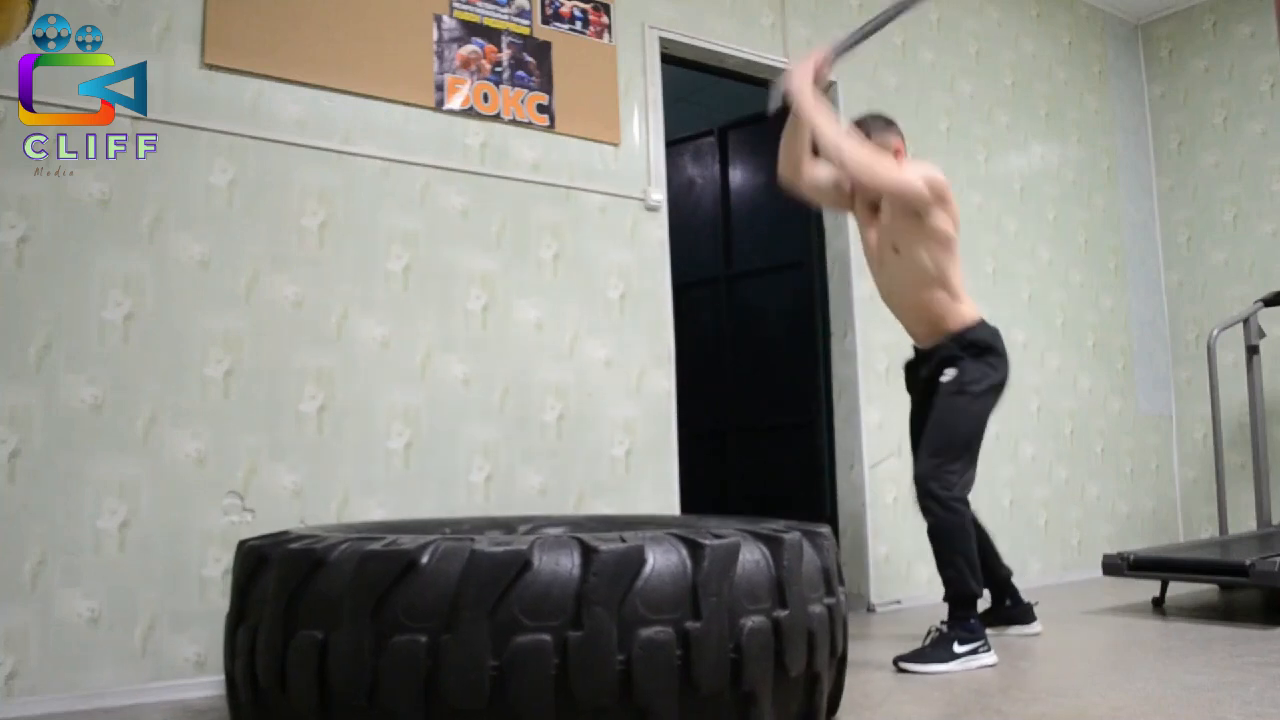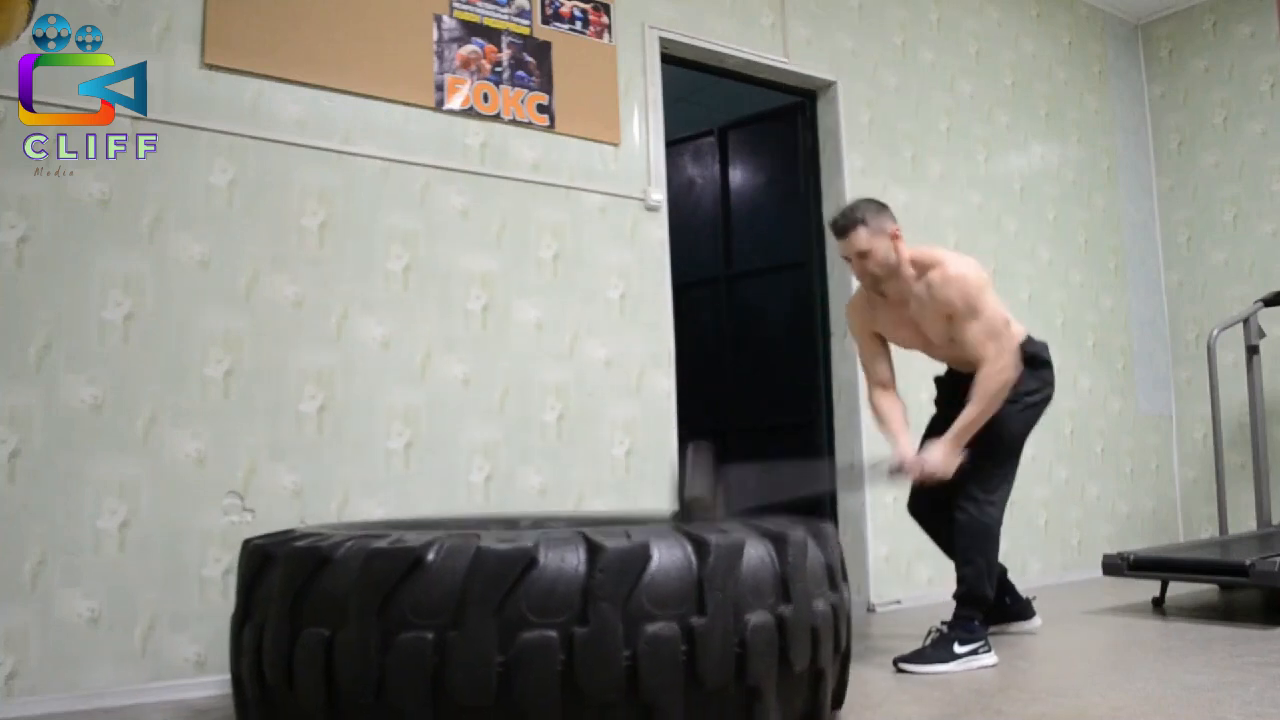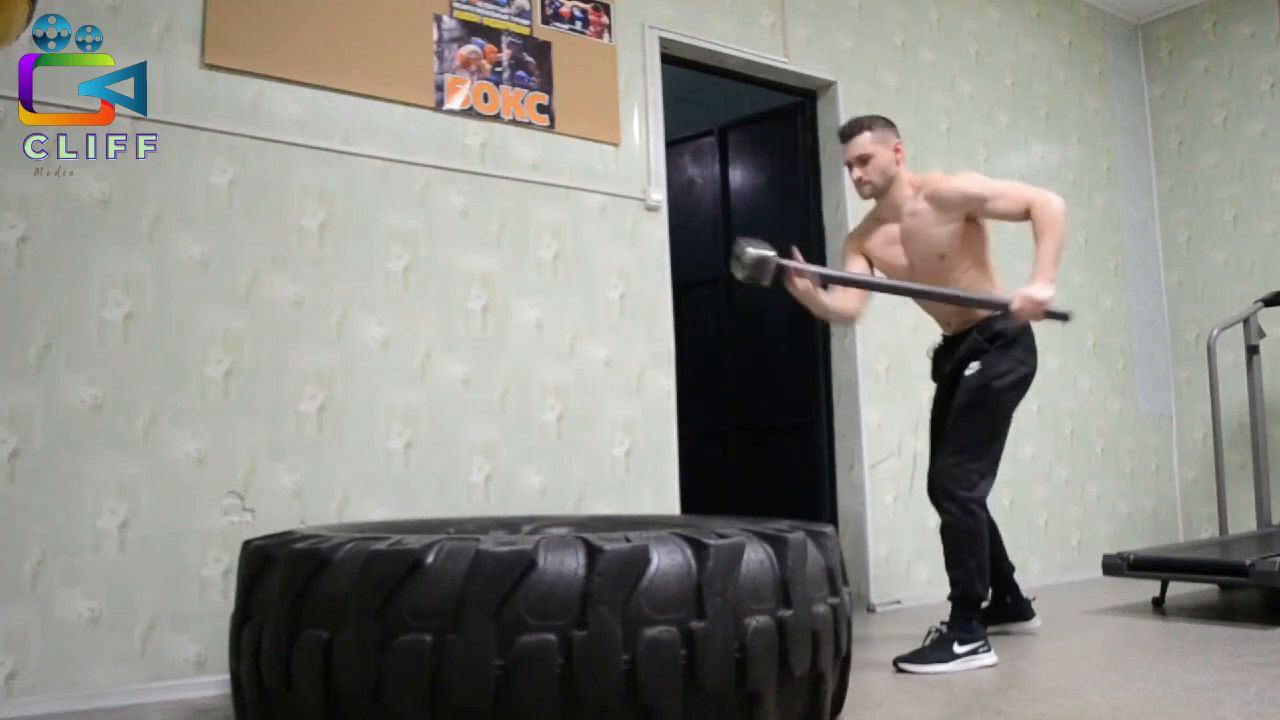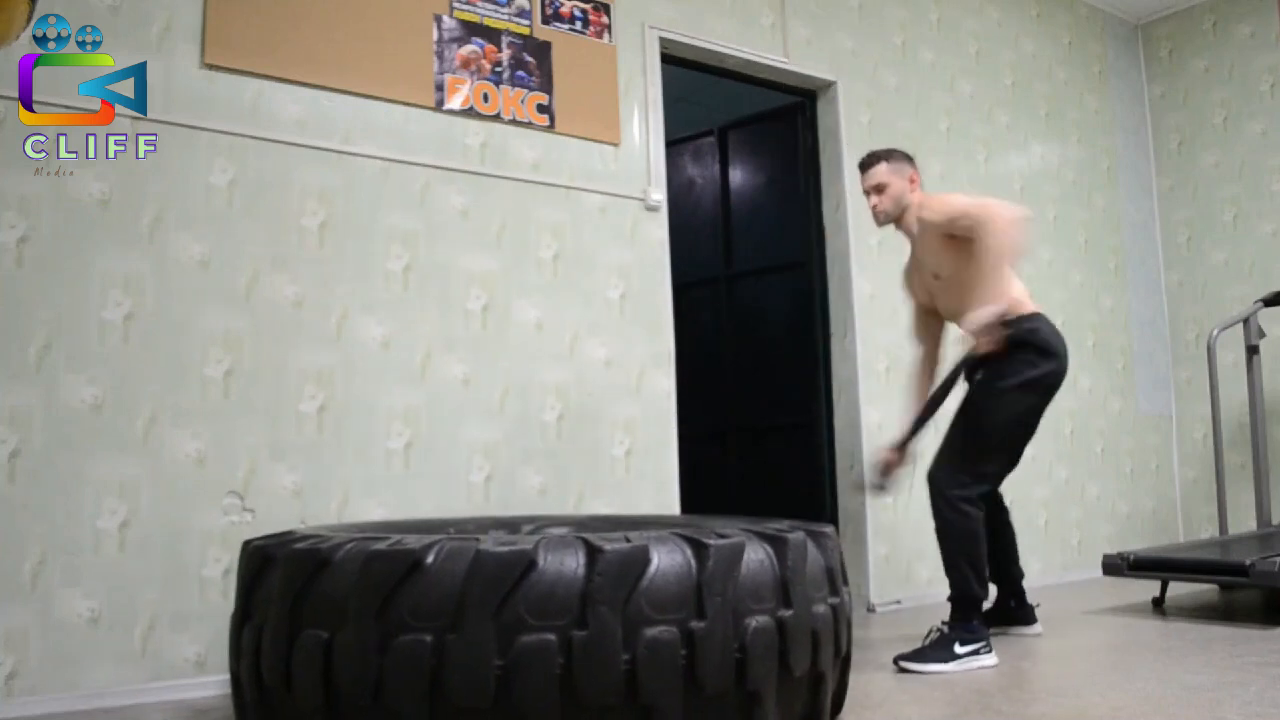
dt=0.4s
person 1, frame 1
left shoulder: (925, 184)
right shoulder: (863, 197)
left elbow: (854, 156)
right elbow: (792, 175)
left wrist: (805, 94)
right wrist: (803, 98)
left hip: (972, 356)
right hip: (932, 363)
left knee: (937, 485)
right knee: (941, 487)
left ankle: (968, 634)
right ankle: (1010, 605)
person 1, frame 2
left shoulder: (952, 276)
right shoulder: (863, 311)
left elbow: (1002, 364)
right elbow: (880, 387)
left wrist: (951, 444)
right wrist: (901, 448)
left hip: (1019, 376)
right hip: (962, 381)
left knee: (977, 487)
right knee: (928, 500)
left ankle: (969, 633)
right ankle: (1008, 603)
person 1, frame 3
left shoulder: (947, 192)
right shoulder: (862, 240)
left elbow: (1047, 202)
right elbow: (849, 307)
left wrist: (1040, 281)
right wrist: (814, 294)
left hip: (1001, 344)
right hip: (957, 352)
left knee: (955, 481)
right knee: (951, 484)
left ankle: (967, 634)
right ankle: (1008, 601)
person 1, frame 4
left shoulder: (938, 213)
right shoulder: (913, 273)
left elbow: (1009, 215)
right elbow: (926, 355)
left wrist: (988, 302)
right wrist: (904, 437)
left hip: (1024, 349)
right hip: (1023, 353)
left knee: (953, 481)
right knee: (976, 485)
left ankle: (969, 633)
right ankle: (1013, 604)
